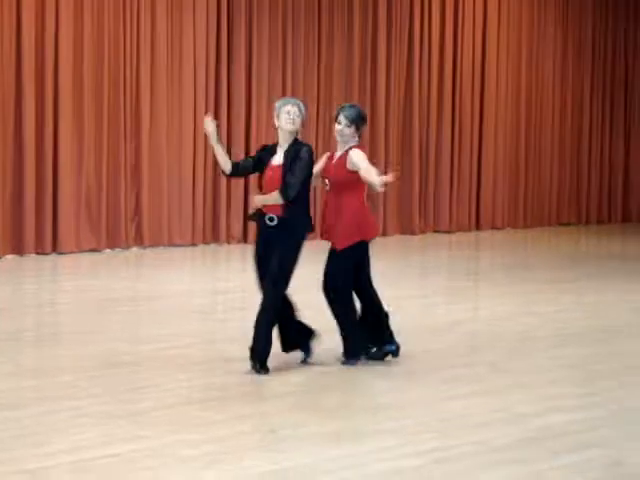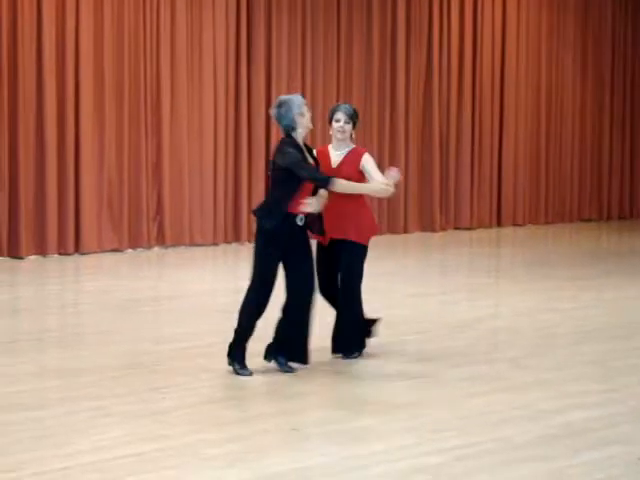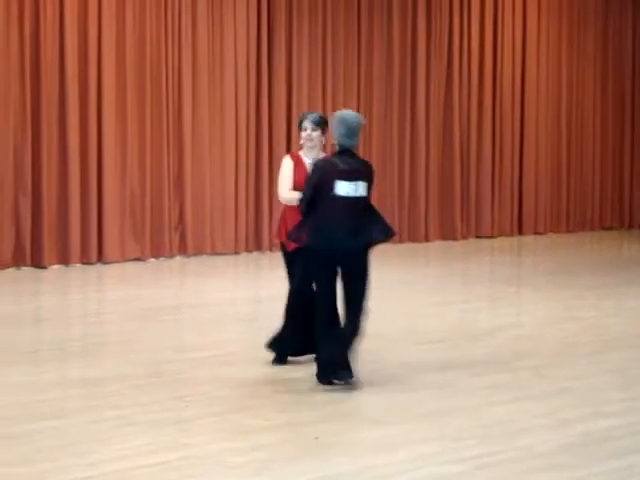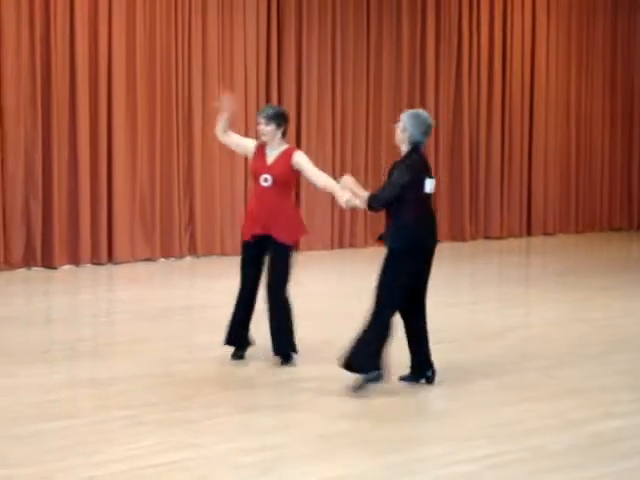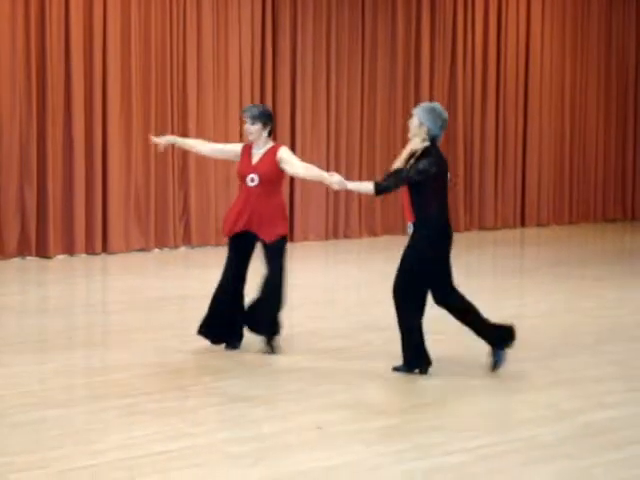
dt=0.4s
person 1, frame 1
left shoulder: (303, 152)
right shoulder: (265, 152)
left elbow: (289, 194)
right elbow: (232, 170)
left wrist: (259, 200)
right wrist: (213, 137)
left hip: (290, 229)
right hip: (267, 227)
left knee: (273, 289)
right knee: (270, 287)
left ankle: (260, 355)
right ankle: (300, 337)
person 1, frame 2
left shoulder: (302, 149)
right shoulder: (287, 151)
left elbow: (320, 186)
right elbow: (322, 181)
left wrist: (314, 202)
right wrist: (370, 188)
left hip: (294, 226)
right hip: (274, 226)
left knee: (303, 288)
right knee: (261, 289)
left ankle: (282, 351)
right ankle: (237, 354)
person 1, frame 3
left shoulder: (322, 167)
right shoulder: (365, 169)
left elbow: (305, 204)
left hip: (322, 242)
right hip: (354, 243)
left knee: (325, 302)
right knee: (354, 305)
left ankle: (328, 368)
right ankle: (338, 362)
person 1, frame 4
left shoulder: (406, 166)
right shoulder: (419, 164)
left elbow: (378, 202)
right elbow: (398, 201)
left wrist: (353, 187)
right wrist: (359, 195)
left hip: (407, 244)
right hip: (423, 241)
left knee: (386, 302)
right knee: (412, 303)
left ankle: (367, 365)
right ankle: (422, 368)
person 1, frame 5
left shoulder: (433, 160)
right shoulder: (421, 157)
left elbow: (394, 180)
right elbow: (383, 186)
left wrist: (407, 151)
right wrist: (347, 184)
left hip: (432, 235)
right hip: (424, 234)
left knee: (444, 292)
right knee: (406, 291)
left ankle: (497, 337)
right ankle: (416, 359)
person 2, frame 1
left shoulder: (355, 154)
right shoulder: (332, 155)
left elbow: (368, 171)
right elbow: (311, 176)
left wrist: (378, 181)
left hip: (351, 228)
right hip: (347, 227)
left knee: (334, 286)
right knee: (361, 286)
left ankle: (357, 346)
right ankle: (384, 340)
person 2, frame 2
left shoulder: (361, 157)
right shoulder: (317, 154)
left wrist: (389, 182)
left hip: (354, 228)
right hip: (328, 228)
left knee: (349, 287)
right knee: (327, 286)
left ankle: (352, 343)
right ankle: (357, 327)
person 2, frame 3
right shoulder: (289, 160)
right elbow: (284, 196)
right hip: (292, 232)
left knee: (299, 289)
right knee: (300, 289)
left ankle: (286, 346)
right ankle: (310, 342)
person 2, frame 4
left shoulder: (295, 156)
right shoulder: (255, 149)
left elbow: (318, 176)
right elbow: (222, 133)
left wrist: (340, 191)
right wrist: (225, 111)
left hip: (284, 227)
right hip: (255, 224)
left knee: (276, 287)
right knee: (247, 285)
left ankle: (284, 347)
right ankle: (239, 341)
person 2, frame 5
left shoulder: (280, 153)
right shoulder: (240, 151)
left elbow: (300, 168)
right elbow: (204, 147)
left wrist: (326, 177)
right wrist: (174, 140)
left hip: (272, 224)
right hip: (242, 222)
left knee: (275, 279)
right knee: (232, 278)
left ankle: (266, 329)
right ankle: (230, 333)
